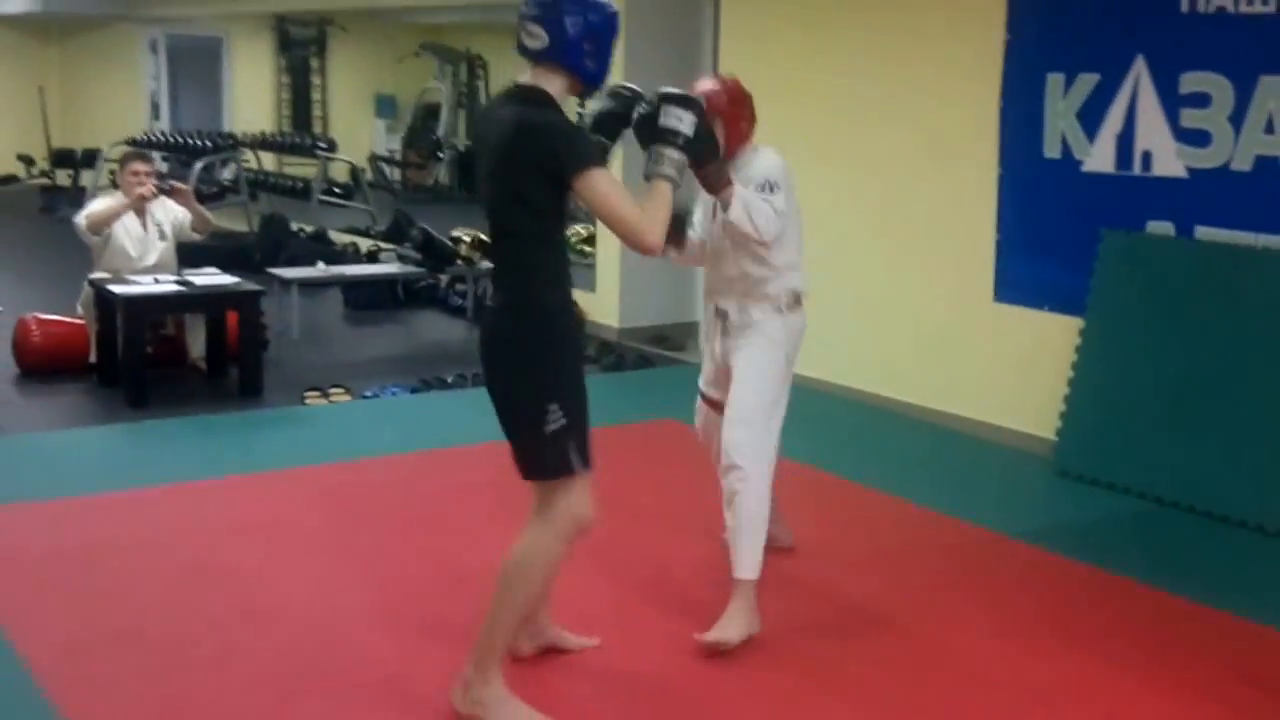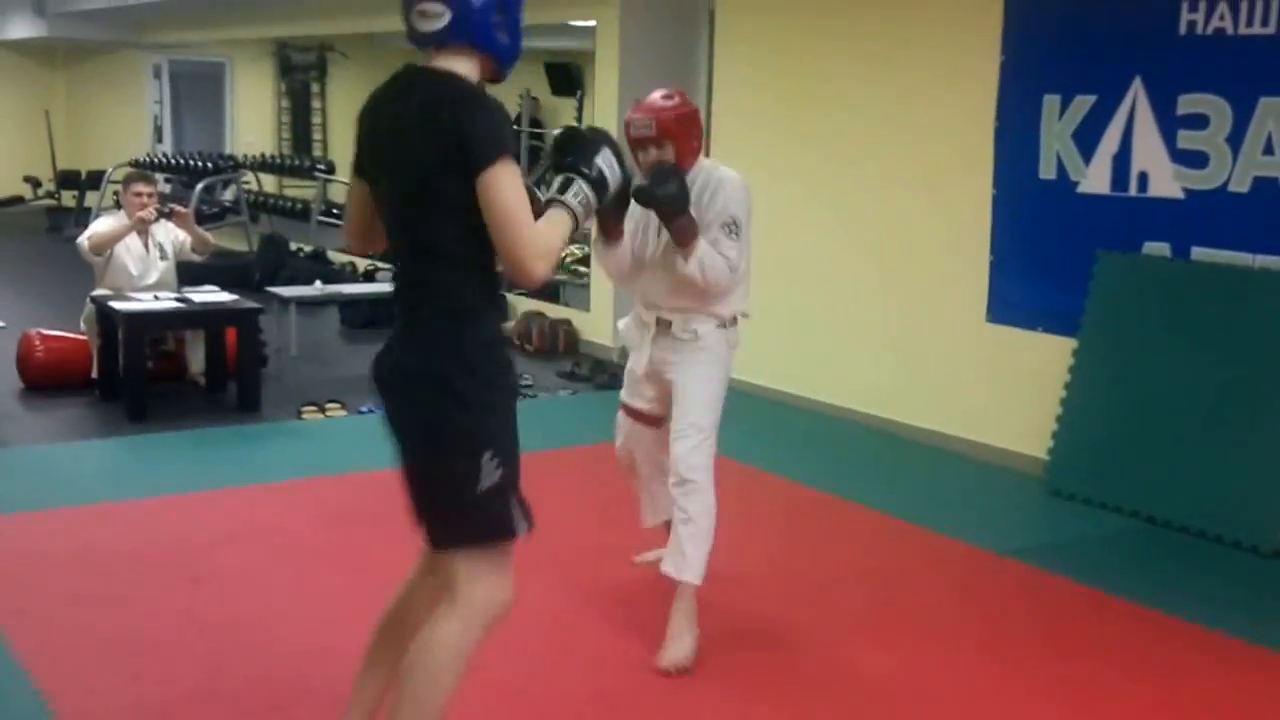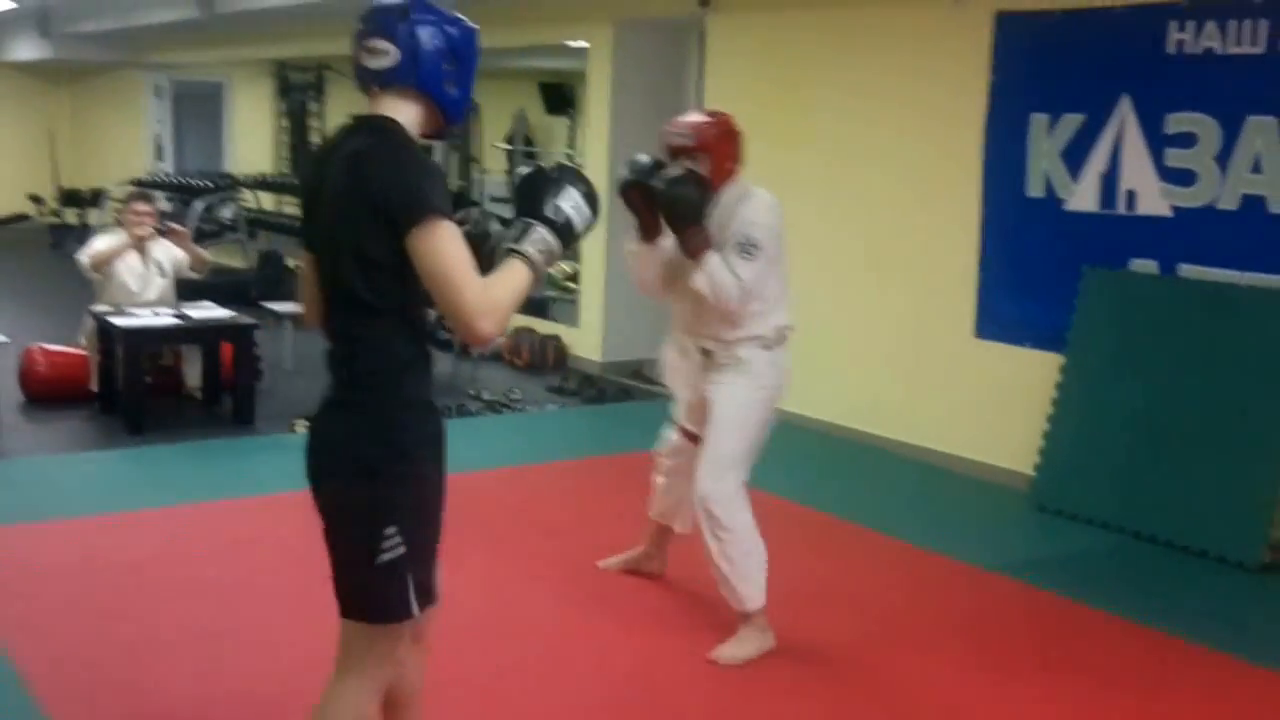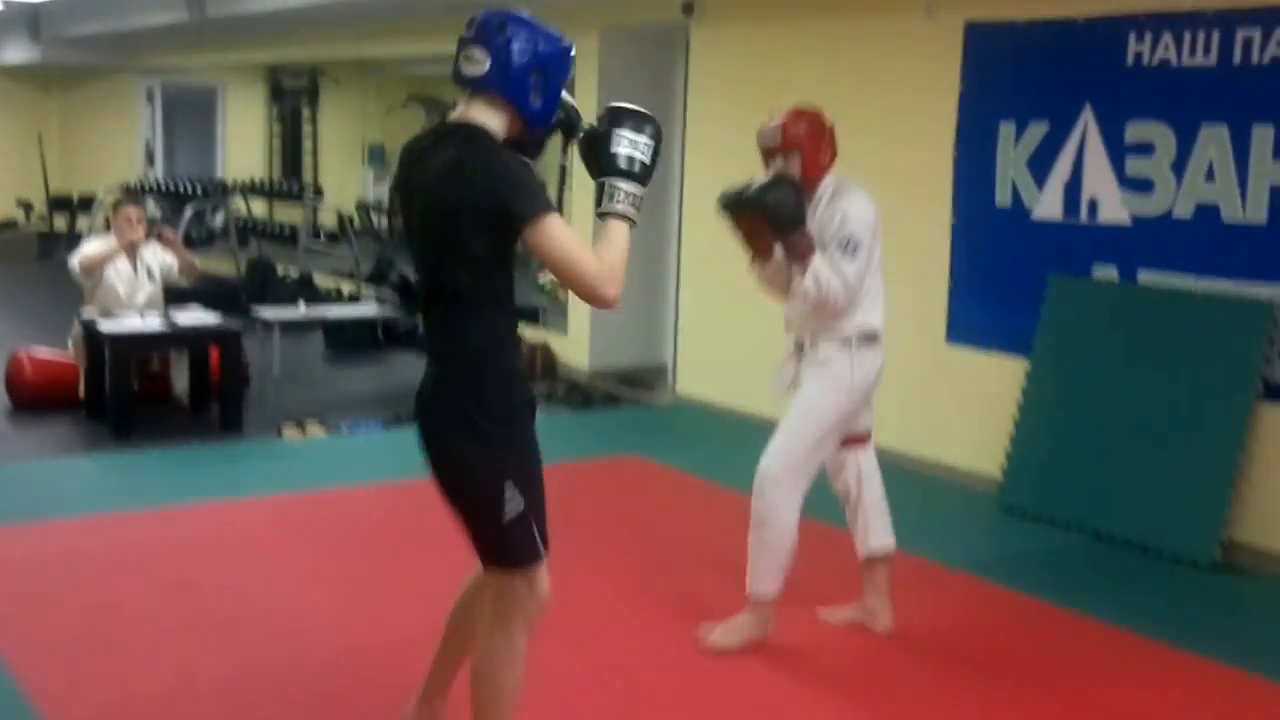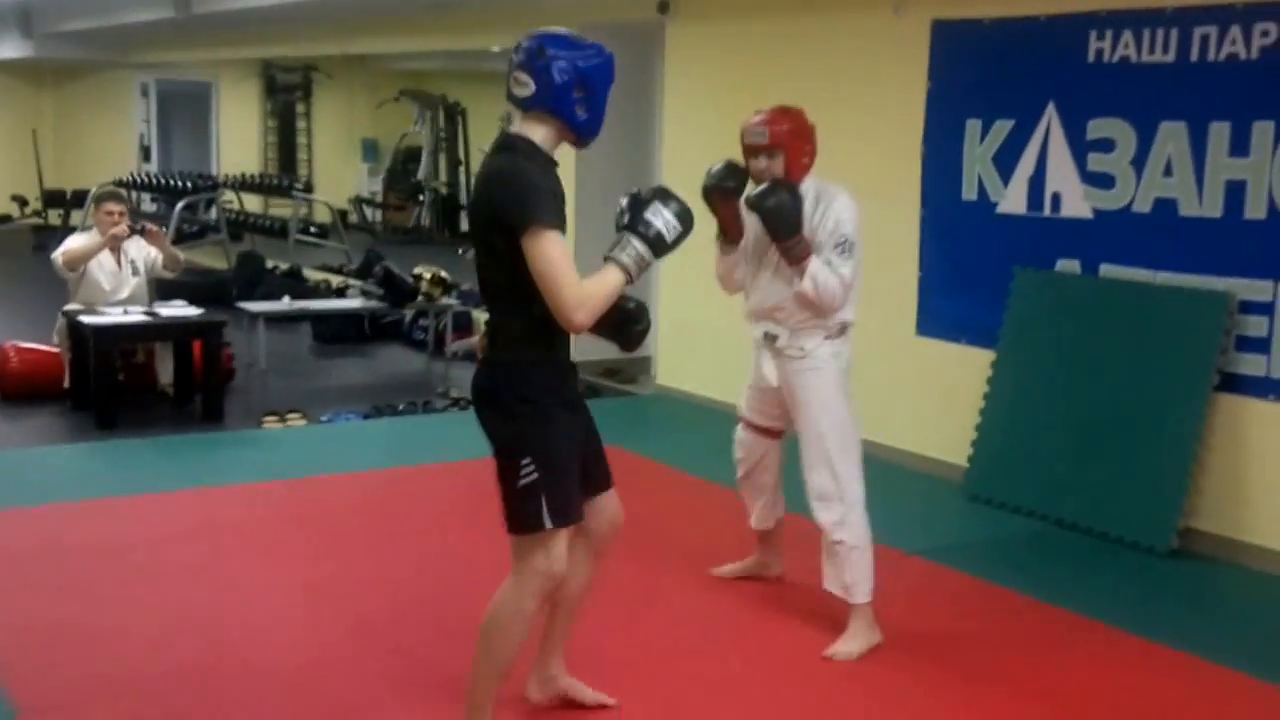
dt=0.7s
person 1, frame 1
left shoulder: (500, 116)
right shoulder: (550, 130)
right elbow: (646, 235)
left wrist: (602, 131)
right wrist: (670, 152)
left hip: (520, 322)
right hip: (535, 330)
left knee: (564, 487)
right knee: (566, 509)
left ankle: (530, 625)
person 1, frame 2
left shoulder: (383, 106)
right shoulder: (472, 116)
left elbow: (360, 234)
right elbow: (529, 261)
right wrist: (579, 189)
left hip: (409, 363)
right hip: (461, 368)
left knee: (452, 573)
right knee: (480, 589)
person 1, frame 3
left shoulder: (333, 161)
right shoulder: (404, 169)
right elbow: (480, 320)
right wrist: (541, 235)
left hip: (363, 423)
right hip: (383, 435)
left knee: (408, 616)
right knee: (370, 658)
person 1, frame 4
left shoulder: (422, 155)
right shoulder: (499, 172)
right elbow: (603, 285)
right wrist: (621, 185)
left hip: (453, 397)
right hip: (483, 409)
left knee: (507, 573)
right knee: (521, 598)
person 1, frame 5
left shoulder: (518, 166)
right shoulder: (522, 178)
right elbow: (571, 306)
left wrist: (605, 309)
right wrist: (636, 247)
left hip: (547, 380)
right hip: (522, 389)
left knee: (600, 521)
right knee: (541, 567)
person 2, frame 1
left shoulder: (766, 166)
right shoulder: (714, 175)
left elbow: (762, 227)
right elbow: (698, 251)
left wrist: (713, 178)
right wrist: (673, 229)
left hip: (768, 322)
right hip: (725, 320)
left knee: (742, 445)
right knee: (713, 429)
left ankle: (744, 601)
right ankle: (771, 525)
person 2, frame 2
left shoulder: (725, 186)
right shoulder: (645, 190)
left elbow: (719, 277)
right elbow: (620, 271)
left wrist: (677, 218)
right wrist: (610, 223)
left hip: (701, 340)
right hip: (648, 334)
left knee: (687, 463)
right knee: (638, 444)
left ankle: (684, 613)
right ankle: (675, 545)
person 2, frame 3
left shoulder: (755, 209)
right shoulder: (683, 206)
left elbow: (731, 296)
right elbow: (653, 282)
left wrist: (693, 232)
right wrist: (648, 219)
left hip: (748, 364)
right hip: (700, 359)
left knee: (717, 485)
right knee: (676, 455)
left ankle: (756, 622)
right ankle: (654, 552)
person 2, frame 4
left shoulder: (852, 207)
right shoulder: (802, 205)
left elbow: (837, 295)
right elbow: (784, 284)
left wrist: (794, 235)
right wrist: (755, 234)
left hip: (843, 357)
right hip: (827, 356)
left knee: (778, 473)
right knee: (856, 475)
left ankle: (757, 611)
right ankle: (875, 604)
person 2, frame 5
left shoulder: (834, 205)
right shoulder: (758, 204)
left elbow: (832, 294)
right elbow: (733, 281)
left wrist: (792, 238)
right wrist: (729, 221)
left hip: (815, 353)
right hip: (771, 348)
left knee: (834, 481)
right knee: (752, 454)
left ankle: (862, 616)
right ankle: (768, 556)
person 3, frame 1
left shoulder: (166, 206)
right shoulder: (105, 205)
left elbow: (204, 229)
right elbow: (87, 226)
left wrist: (190, 204)
right wrist: (130, 203)
right knee: (95, 294)
left ankle: (201, 356)
person 3, frame 2
left shoulder: (167, 227)
right shoulder: (107, 224)
left elbow: (205, 250)
right elbow: (90, 247)
left wrist: (190, 227)
right wrist: (132, 226)
right knee: (98, 312)
left ankle: (199, 372)
person 3, frame 3
left shoulder: (167, 246)
right shoulder: (108, 242)
left elbow: (202, 268)
right elbow: (91, 265)
left wrist: (187, 245)
right wrist: (131, 243)
right knee: (97, 326)
left ankle: (196, 386)
person 3, frame 4
left shoulder: (155, 250)
right shoulder: (97, 246)
left elbow: (191, 274)
right elbow: (81, 269)
left wrist: (178, 250)
right wrist: (121, 246)
left ankle: (184, 392)
person 3, frame 5
left shoulder: (139, 244)
right shoulder: (80, 241)
left elbow: (175, 267)
right elbow: (64, 263)
left wrist: (161, 244)
right wrist: (105, 242)
right knee: (69, 323)
left ankle: (169, 382)
